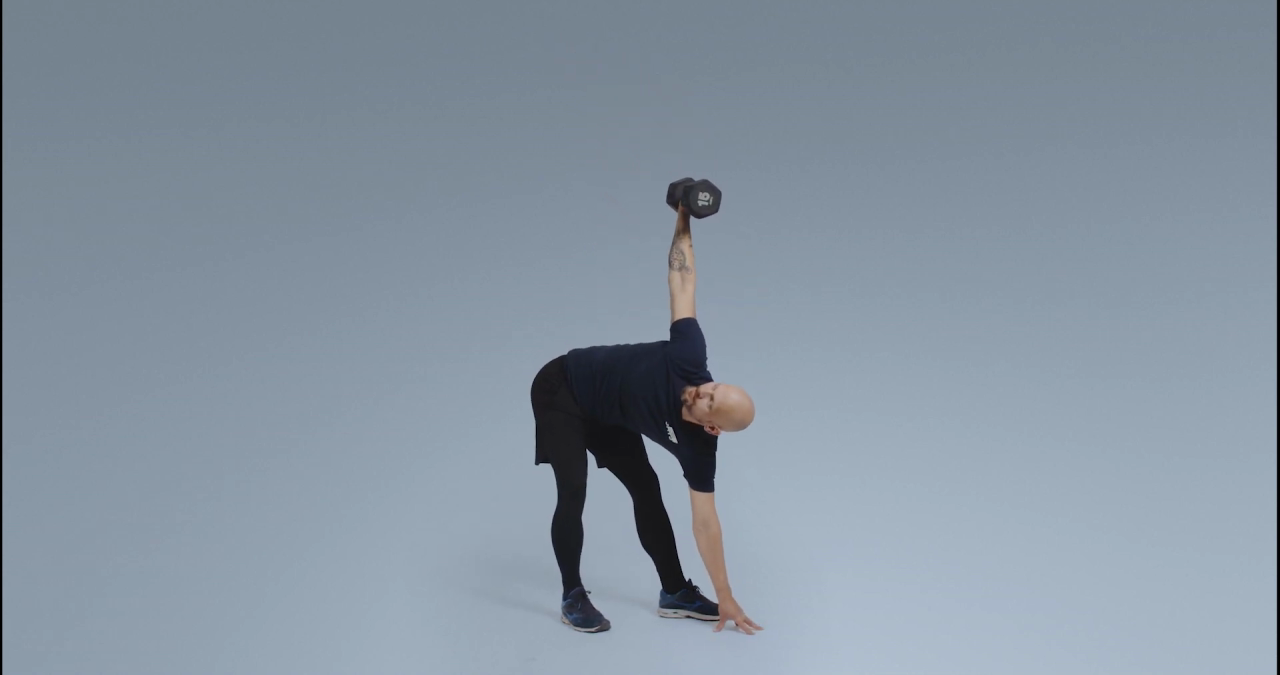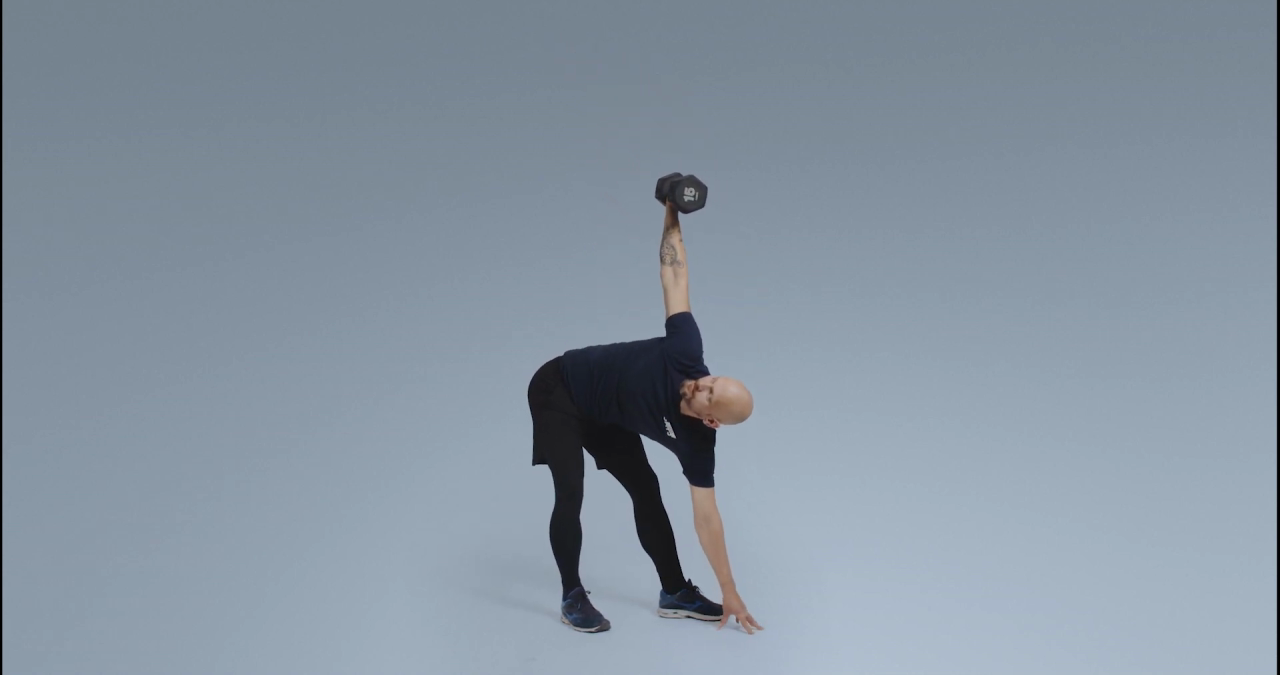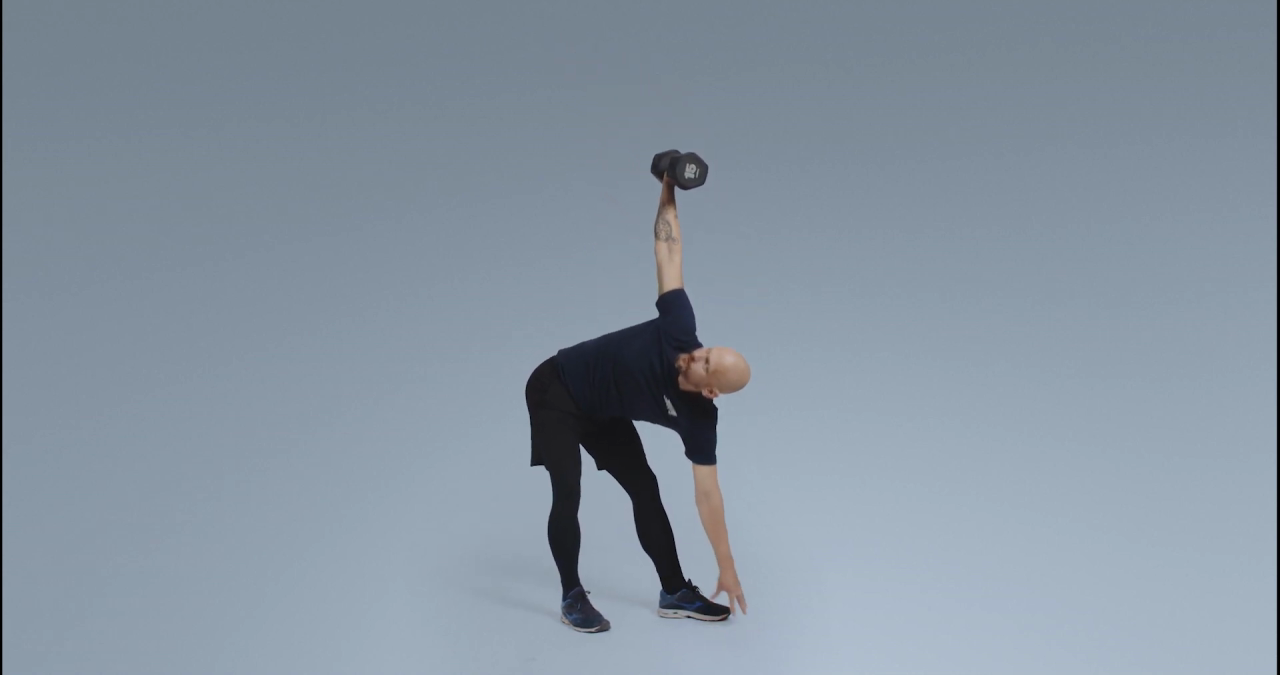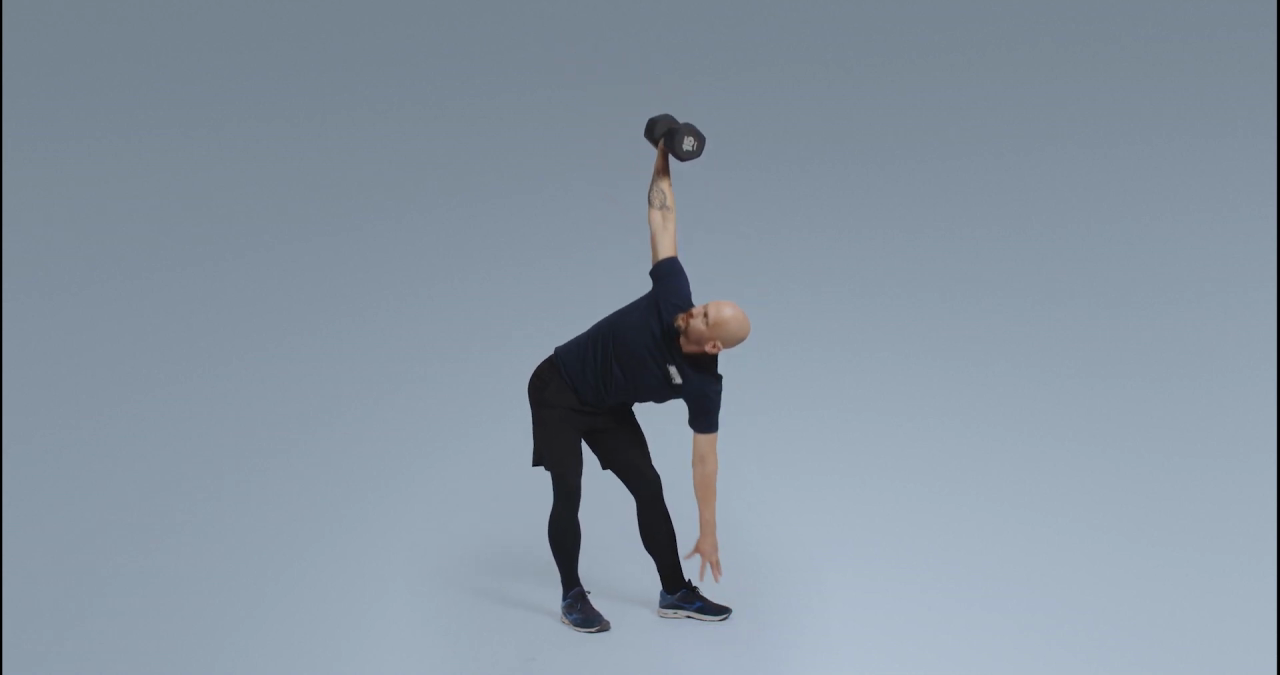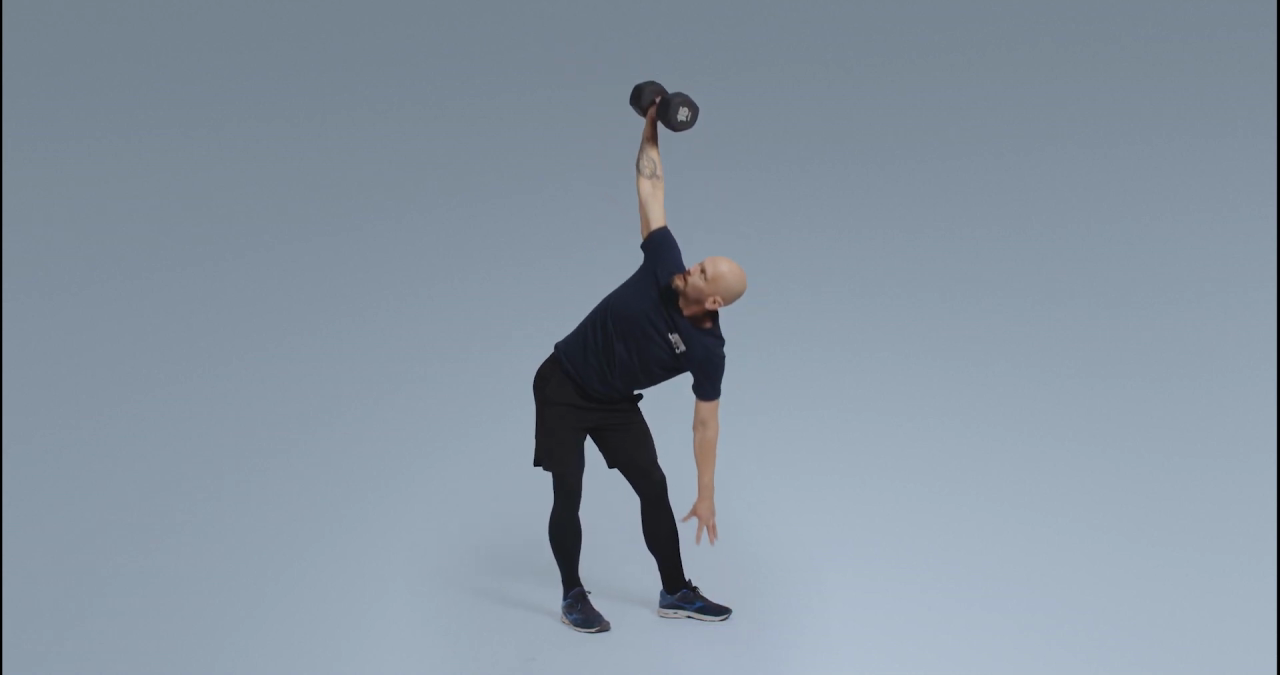
dt=0.2s
person 1, frame 1
left shoulder: (698, 447)
right shoulder: (690, 360)
left elbow: (705, 520)
right elbow: (682, 278)
left wrist: (726, 597)
right wrist: (683, 219)
left hip: (605, 414)
right hip: (560, 390)
left knee: (646, 487)
right knee: (573, 491)
left ankle: (674, 591)
right ankle: (573, 596)
person 1, frame 2
left shoulder: (696, 441)
right shoulder: (686, 355)
left elbow: (706, 515)
right elbow: (674, 273)
left wrist: (730, 593)
right wrist: (672, 214)
left hip: (602, 414)
right hip: (557, 391)
left knee: (646, 488)
right knee: (571, 492)
left ankle: (674, 591)
right ankle: (573, 596)
person 1, frame 3
left shoulder: (697, 419)
right shoulder: (680, 334)
left elbow: (707, 493)
right elbow: (668, 250)
left wrist: (727, 569)
right wrist: (668, 192)
left hip: (602, 412)
right hip: (555, 391)
left knee: (645, 489)
right knee: (568, 493)
left ankle: (675, 592)
right ankle: (572, 597)
person 1, frame 4
left shoulder: (703, 385)
right shoulder: (673, 301)
left elbow: (704, 459)
right elbow: (661, 220)
left wrist: (708, 533)
right wrist: (663, 159)
left hip: (607, 407)
right hip: (557, 388)
left knee: (648, 488)
right knee: (568, 492)
left ankle: (674, 591)
right ankle: (572, 597)
person 1, frame 5
left shoulder: (707, 350)
right shoulder: (664, 268)
left elbow: (705, 424)
right elbow: (650, 189)
left wrist: (705, 497)
right wrist: (651, 128)
left hip: (614, 401)
right hip: (562, 387)
left knee: (653, 487)
right knee: (568, 492)
left ankle: (675, 591)
right ankle: (573, 597)
